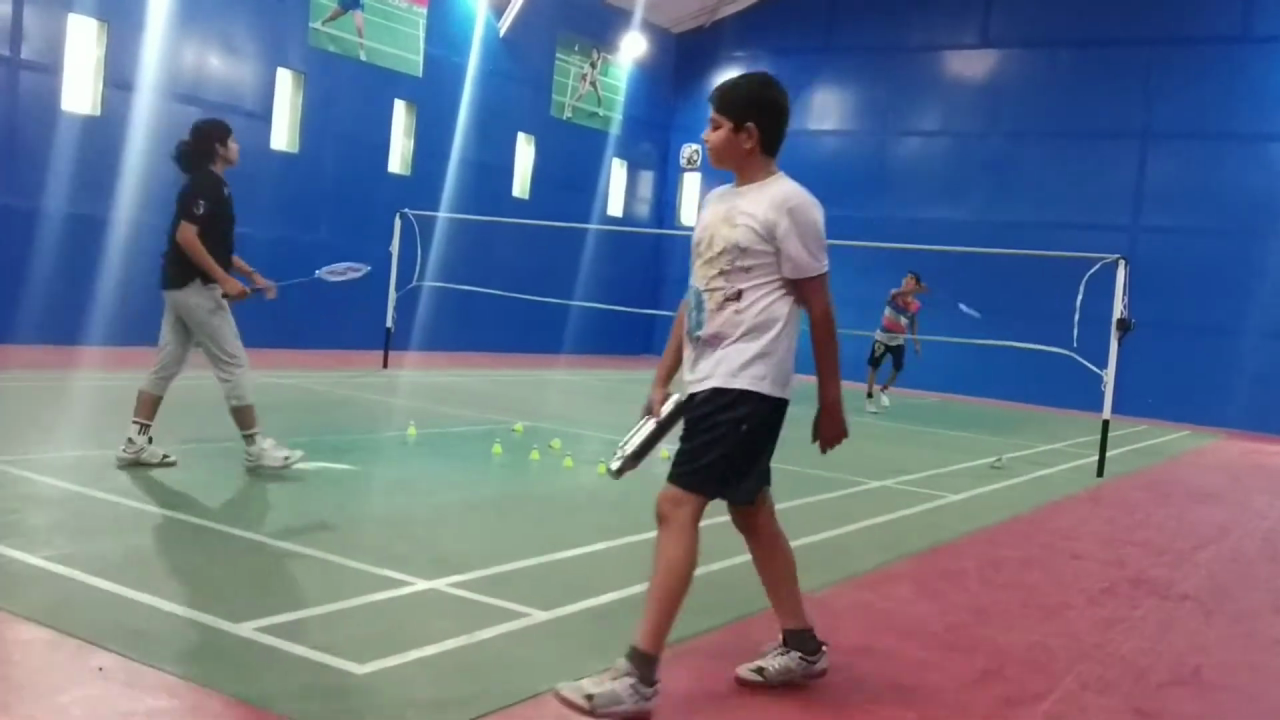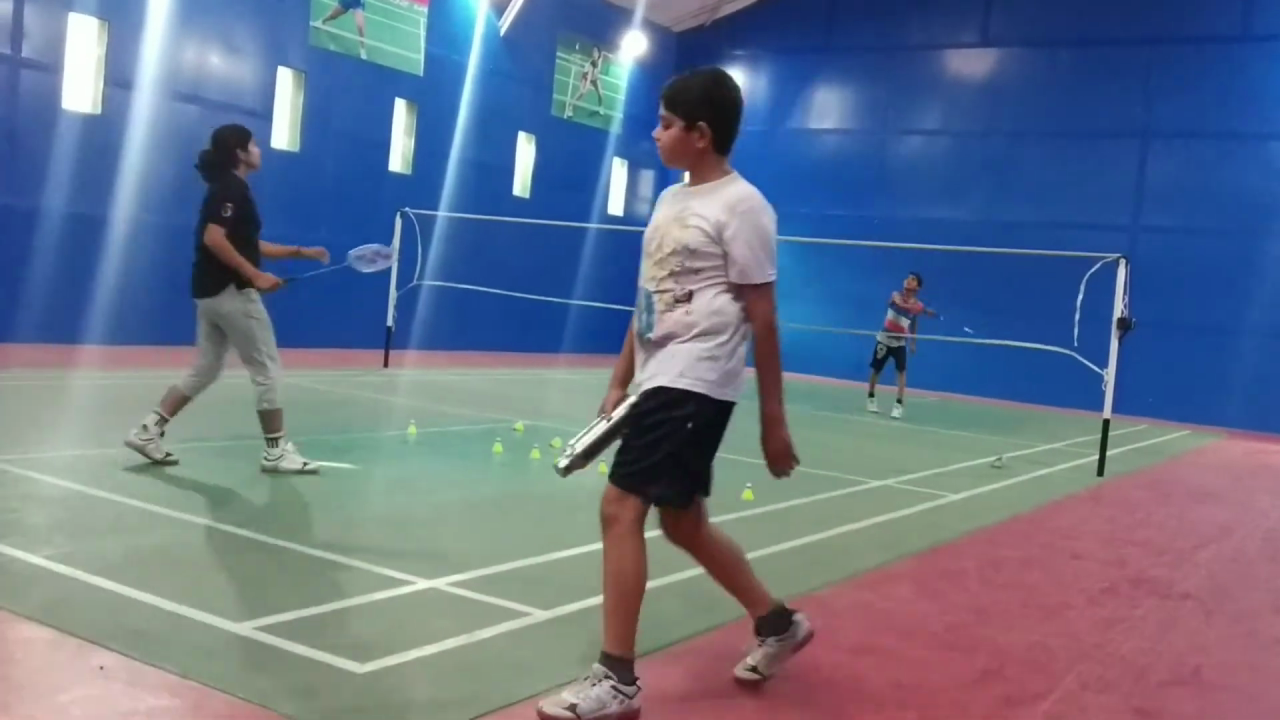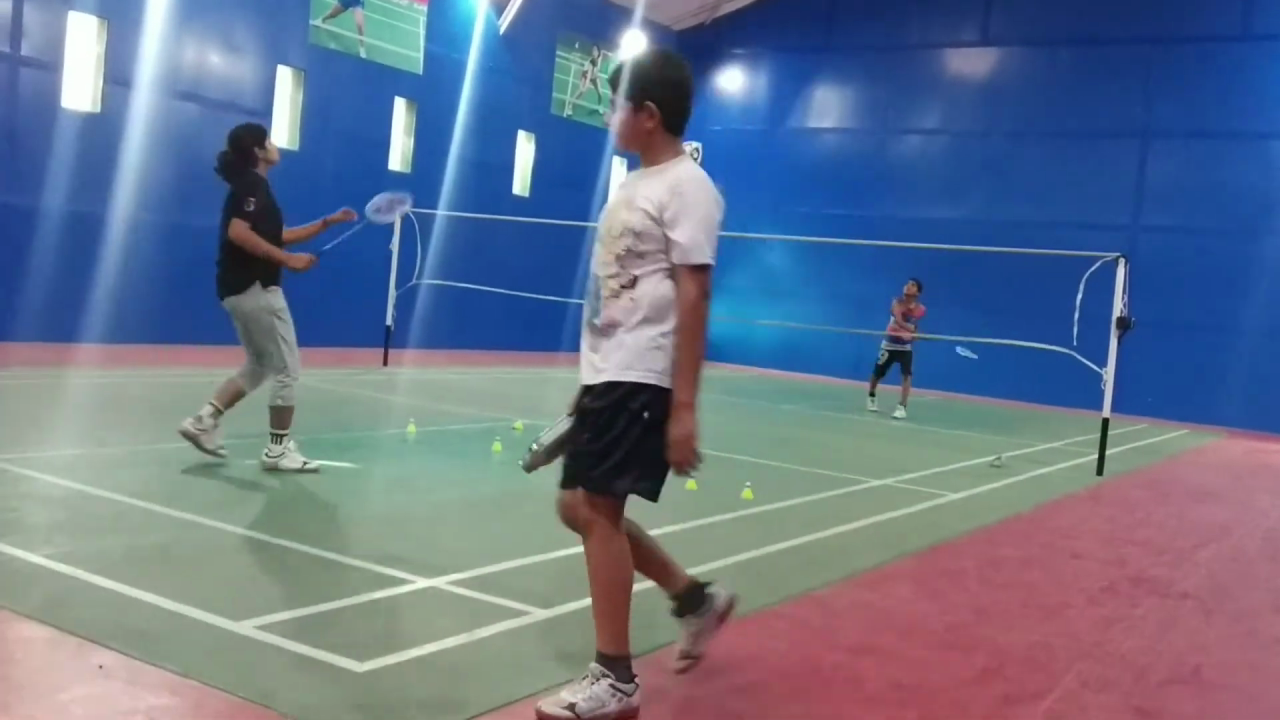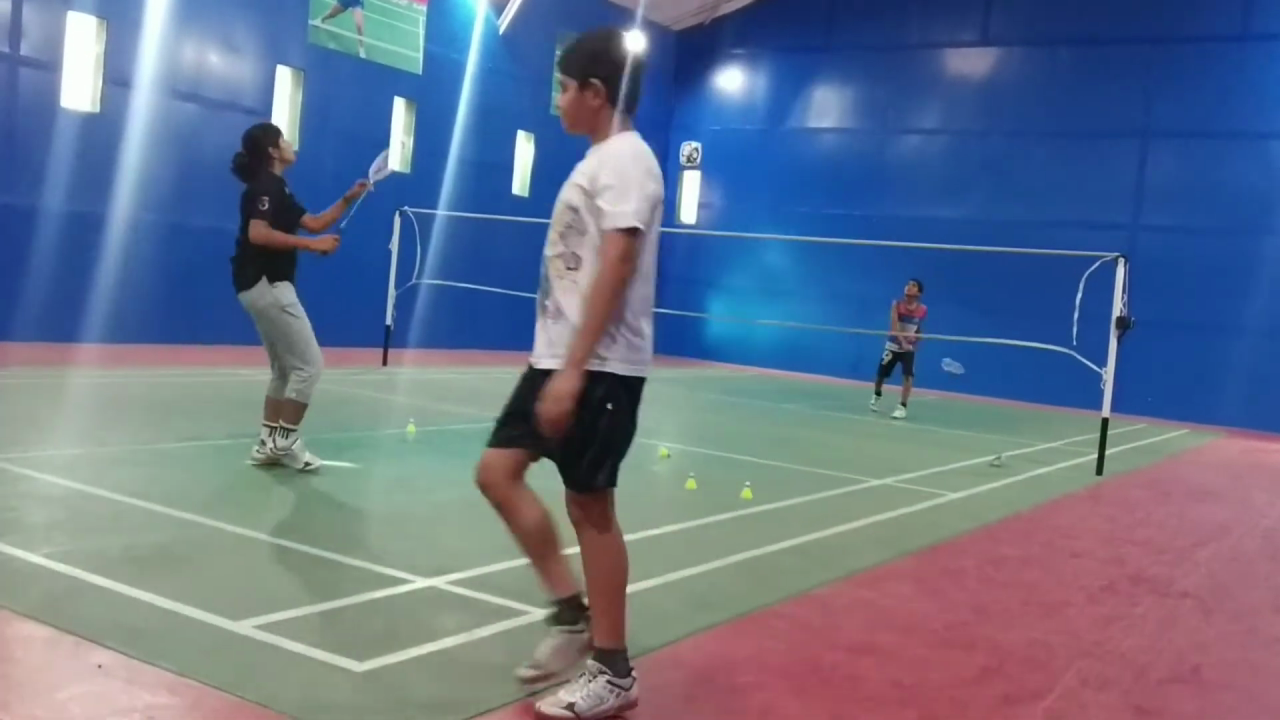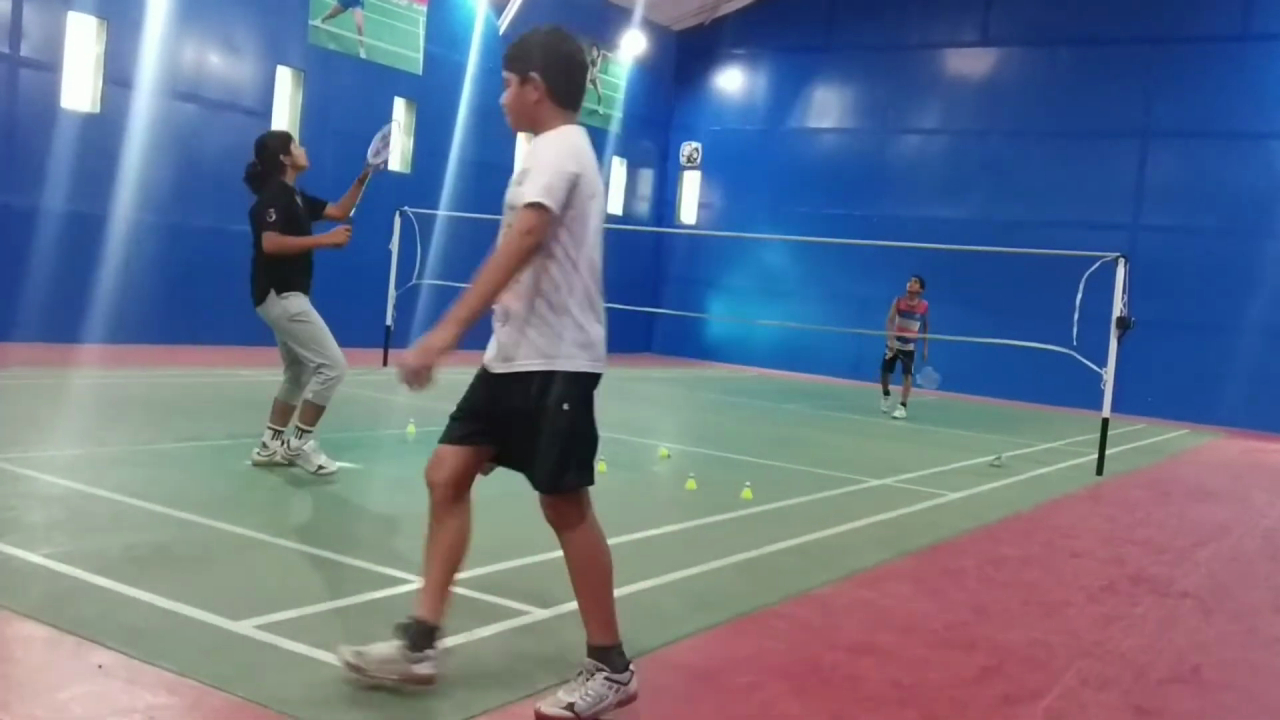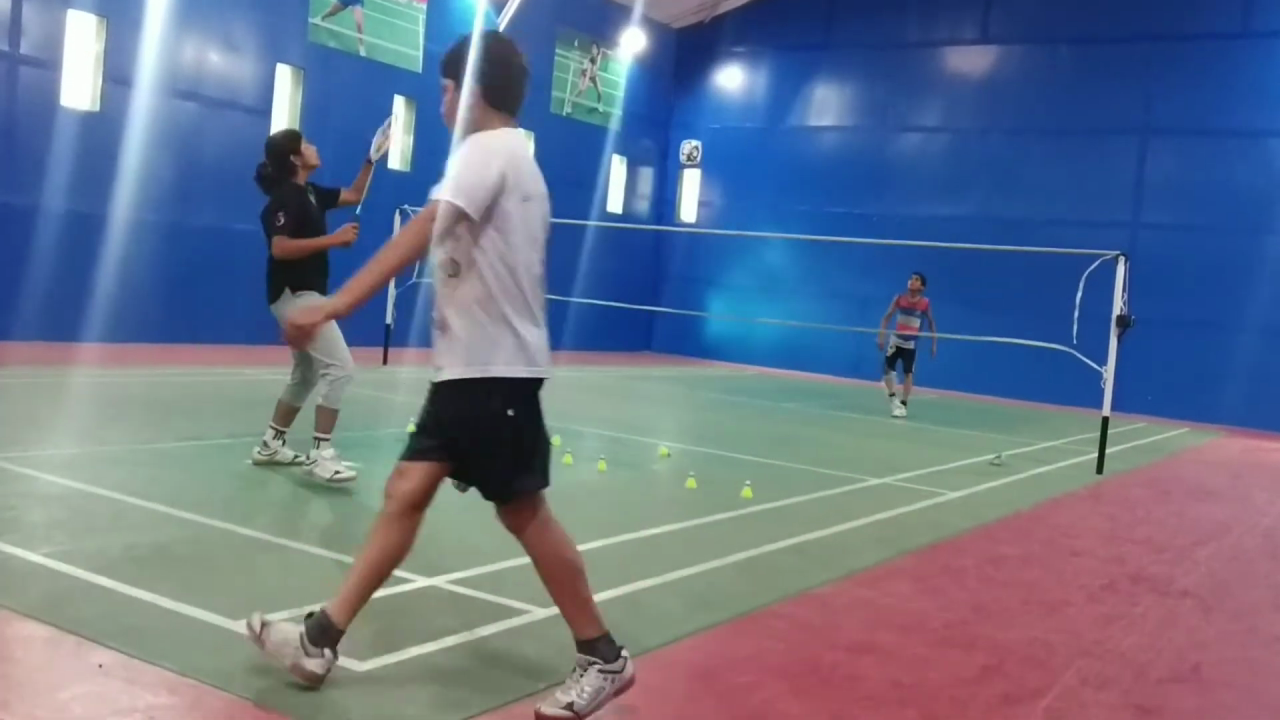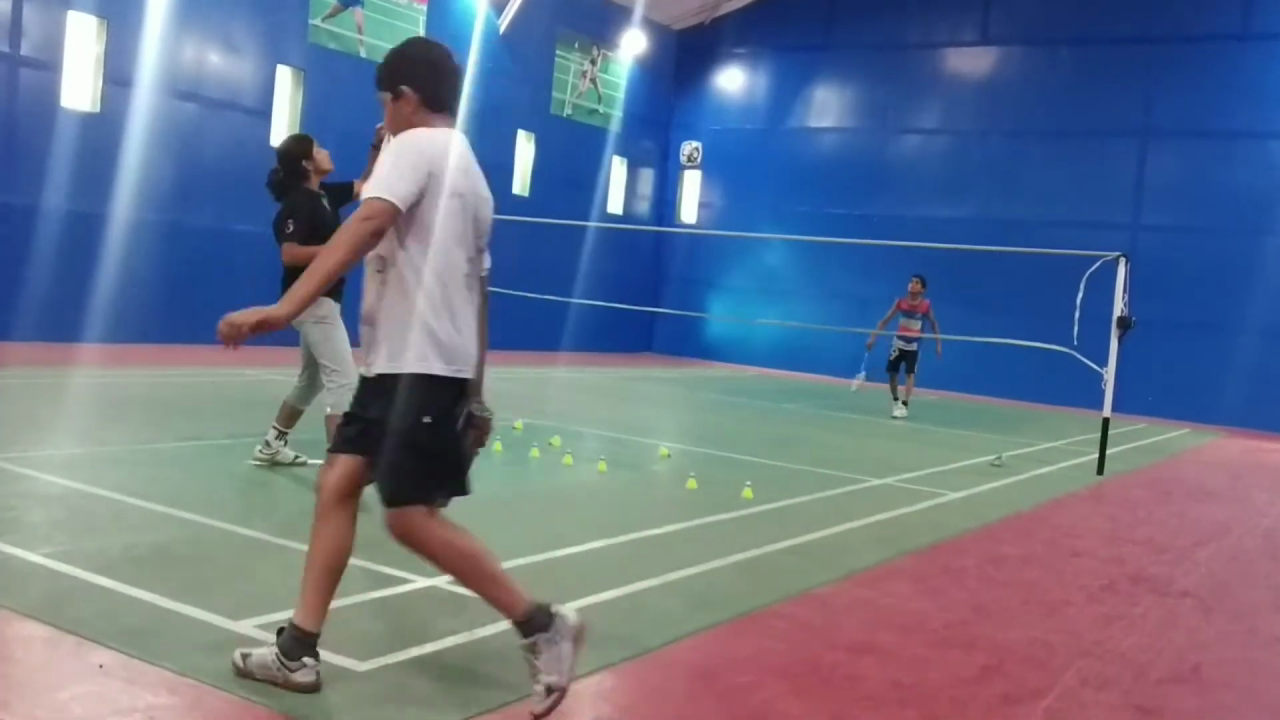
dt=0.1s
person 1, frame 1
left shoulder: (790, 205)
right shoulder: (715, 201)
left elbow: (818, 311)
left wrist: (830, 403)
right wrist: (664, 377)
left hip: (745, 386)
right hip: (707, 382)
left knee: (676, 509)
right knee: (751, 514)
right ankle: (801, 646)
person 1, frame 2
left shoulder: (741, 206)
right shoulder: (670, 200)
left elbow: (762, 319)
left wrist: (774, 420)
right wrist: (620, 379)
left hip: (693, 387)
right hip: (659, 383)
left knee: (619, 509)
right knee: (683, 522)
right ankle: (778, 623)
person 1, frame 3
left shoulder: (687, 189)
right shoulder: (634, 185)
left elbow: (693, 304)
left wrist: (683, 411)
right wrist: (590, 375)
left hip: (644, 380)
right hip: (609, 375)
left knee: (595, 511)
right knee: (578, 504)
right ankle: (698, 599)
person 1, frame 4
left shoulder: (626, 161)
right shoulder: (596, 163)
left elbow: (614, 269)
left wrist: (574, 370)
left hip: (600, 366)
right hip: (560, 358)
left knee: (589, 506)
right knee: (495, 472)
right ankle: (572, 613)
person 1, frame 5
left shoulder: (557, 150)
right shoulder: (560, 152)
left elbow: (517, 246)
left wrist: (445, 332)
left hip: (553, 362)
right hip: (516, 357)
left knee: (567, 510)
right knee: (446, 477)
right ankle: (418, 640)
person 1, frame 6
left shoulder: (486, 151)
right shoulder: (513, 159)
left elbow: (424, 233)
left wrist: (336, 304)
left hip: (494, 369)
right hip: (469, 367)
left knee: (523, 515)
right knee: (405, 496)
left ankle: (603, 659)
right ankle: (320, 637)
person 1, frame 7
left shoulder: (413, 146)
right shoulder: (469, 171)
left elbow: (362, 229)
right elbow: (473, 286)
left wrist: (285, 307)
right wrist: (474, 388)
left hip: (418, 362)
right hip: (424, 363)
left knee: (414, 520)
right knee: (336, 486)
left ankle: (544, 626)
right ankle: (297, 647)
person 2, frame 1
left shoulder: (208, 186)
right shoulder: (206, 185)
right elbow: (184, 236)
left wrist: (250, 272)
right wrist: (224, 278)
left hip: (181, 288)
right hip: (198, 288)
left knee: (166, 365)
right knee: (233, 366)
left ankle: (136, 442)
right ankle: (257, 447)
person 2, frame 2
left shoulder: (230, 189)
right shoulder: (232, 189)
left elbow: (250, 246)
right elbow: (213, 239)
left wrist: (297, 252)
right wrist: (255, 276)
left hip: (212, 293)
right hip: (232, 292)
left knee: (204, 370)
right knee: (266, 370)
left ankle: (148, 431)
right ankle: (276, 451)
person 2, frame 3
left shoulder: (254, 188)
right shoulder: (253, 186)
left elbow: (282, 237)
right elbow: (237, 233)
left wrist: (326, 222)
right wrist: (287, 259)
left hip: (241, 290)
right hip: (256, 290)
left knee: (257, 368)
right knee: (286, 370)
left ankle: (203, 419)
right ankle: (279, 449)
person 2, frame 4
left shoulder: (277, 189)
right shoulder: (265, 185)
left elbow: (314, 223)
right elbow: (257, 234)
left wrist: (348, 199)
right wrist: (311, 244)
left hip: (262, 287)
right hip: (267, 286)
left knee: (284, 366)
right knee: (307, 364)
left ankle: (270, 442)
right ankle: (285, 442)
person 2, frame 5
left shoulder: (296, 196)
right shoulder: (274, 196)
left elbow: (339, 211)
right elbow: (270, 244)
left wrist: (363, 175)
right wrist: (325, 240)
left hip: (288, 296)
right hip: (281, 296)
left knee: (299, 373)
right knee: (331, 366)
left ankle: (271, 444)
right ankle: (302, 443)
person 2, frame 6
left shoulder: (310, 193)
right shoulder: (285, 198)
left elbow: (354, 195)
right elbow: (280, 249)
left wrist: (371, 161)
right wrist: (333, 239)
left hip: (304, 295)
right hip: (296, 295)
left knee: (305, 375)
right knee: (338, 369)
left ankle: (271, 445)
right ankle: (322, 453)
person 2, frame 7
left shoulder: (326, 194)
right shoulder: (297, 205)
left elbow: (365, 186)
right elbow: (290, 256)
left wrist: (377, 148)
left hip: (324, 301)
right hip: (313, 302)
left knee: (311, 380)
right knee: (343, 377)
left ankle: (272, 444)
